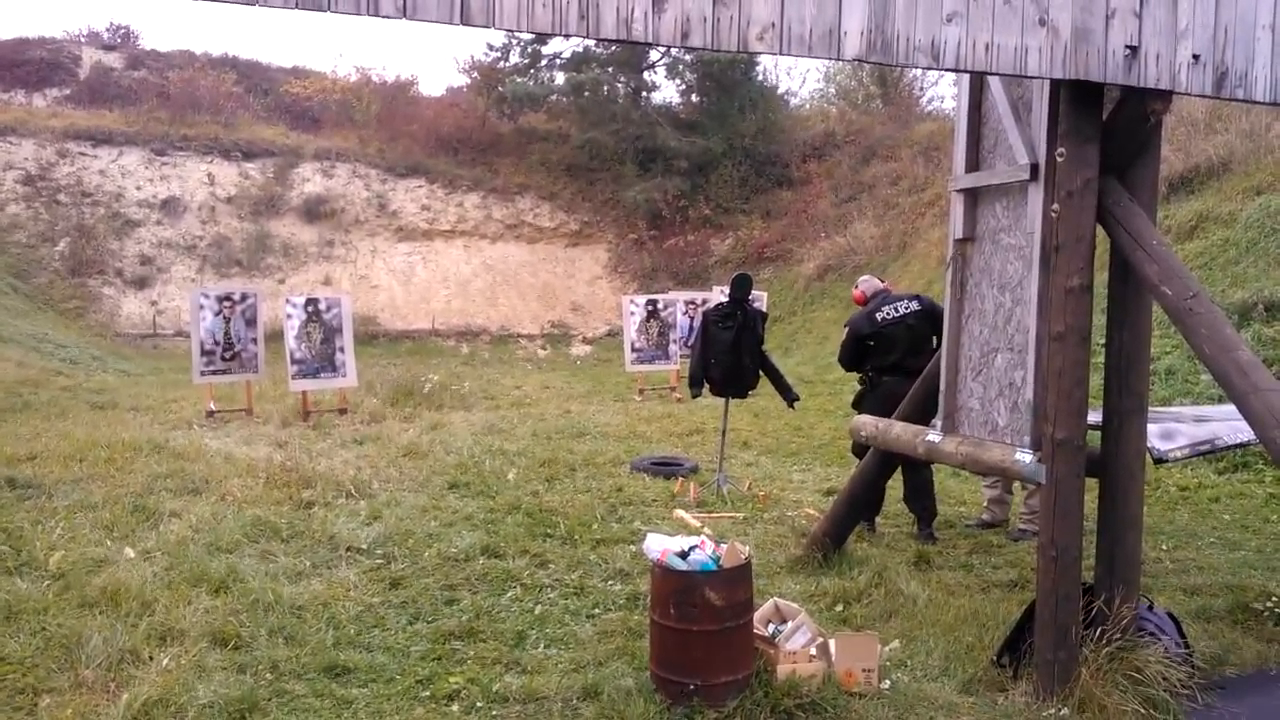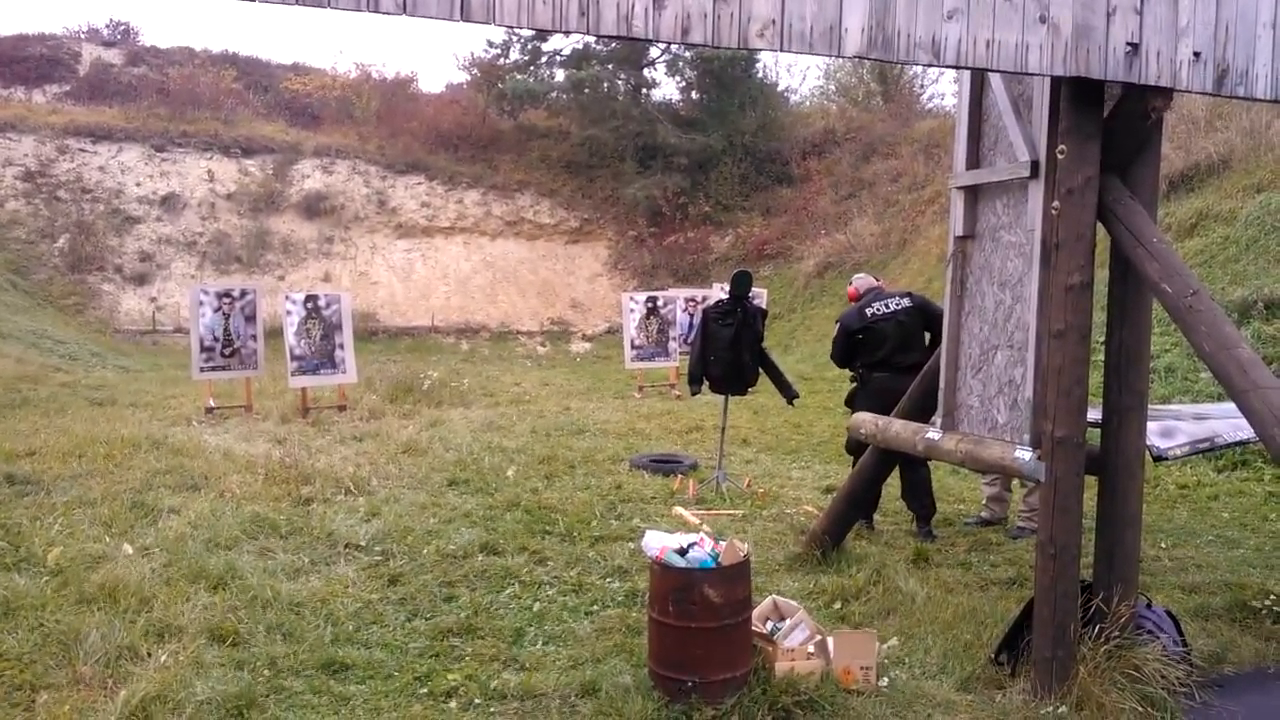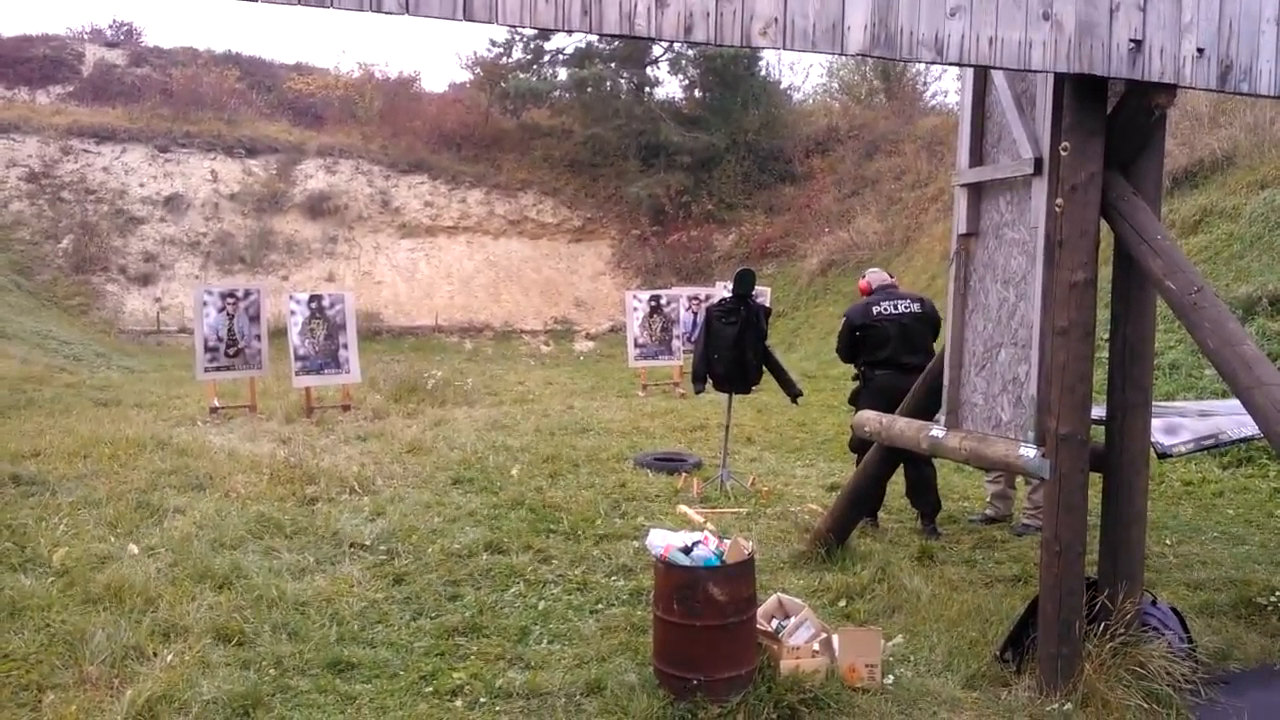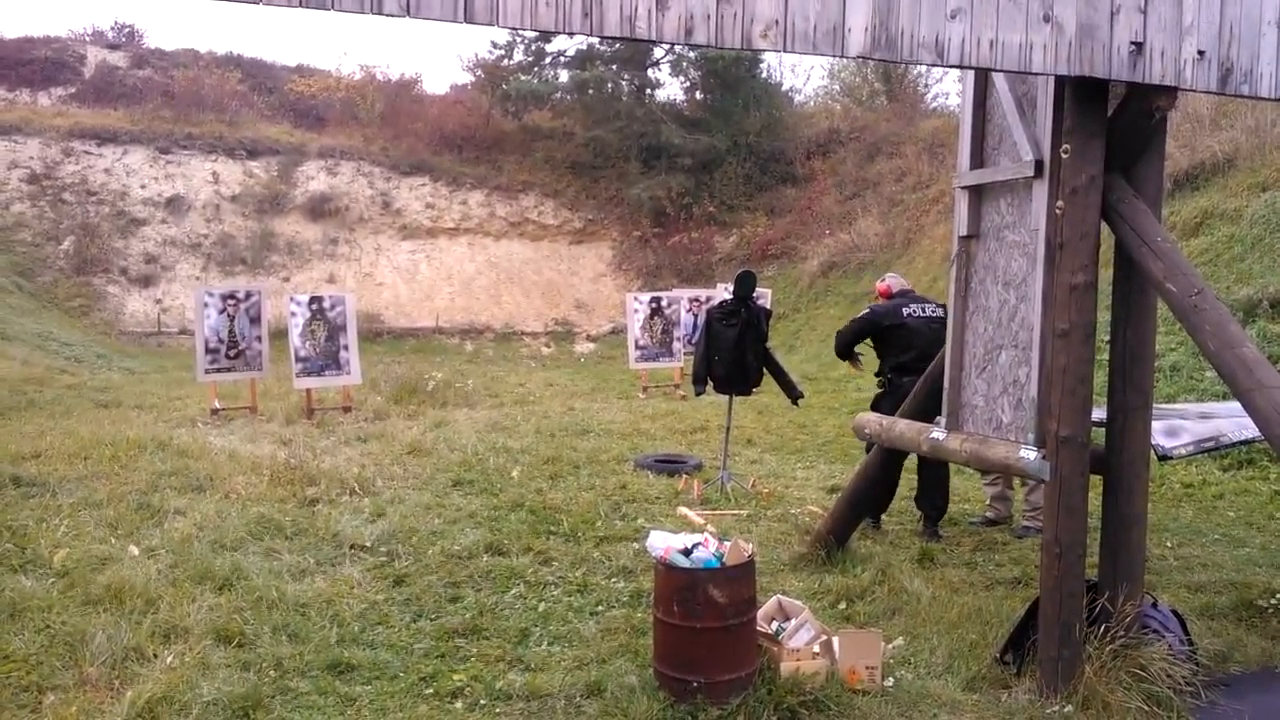
dt=0.4s
person 1, frame 1
left shoulder: (860, 321)
right shoulder: (920, 303)
left elbow: (847, 362)
right wrist: (931, 361)
left hip: (883, 392)
right knee: (918, 457)
left ankle: (866, 518)
right ankle: (925, 524)
person 1, frame 2
left shoulder: (851, 316)
right shoulder: (912, 301)
left elbow: (839, 358)
right elbow: (943, 325)
right wrist: (927, 358)
left hip: (876, 388)
right hip: (914, 386)
left knee: (866, 454)
right knee: (914, 455)
left ankle: (863, 516)
right ankle: (924, 522)
person 1, frame 3
left shoulder: (858, 312)
right shoulder: (921, 304)
left elbow: (845, 353)
right elbow: (933, 332)
left hip: (879, 386)
right hip: (918, 385)
left knee: (870, 452)
right knee: (919, 453)
left ankle: (867, 514)
right ankle: (928, 519)
person 1, frame 4
left shoulder: (882, 312)
right shoulder: (939, 310)
left elbow: (843, 340)
left wrist: (850, 355)
left hip: (903, 390)
right hip: (939, 390)
left knee: (886, 456)
right knee: (934, 458)
left ankle: (872, 516)
right ankle: (931, 523)
